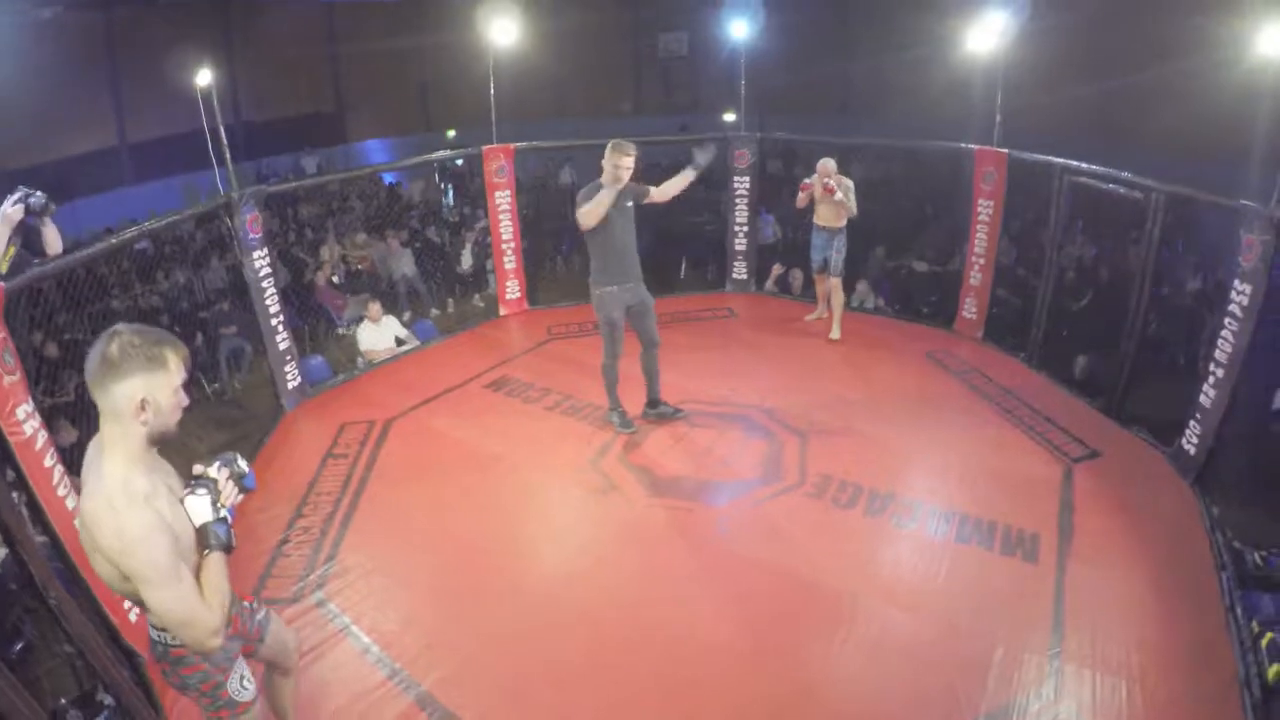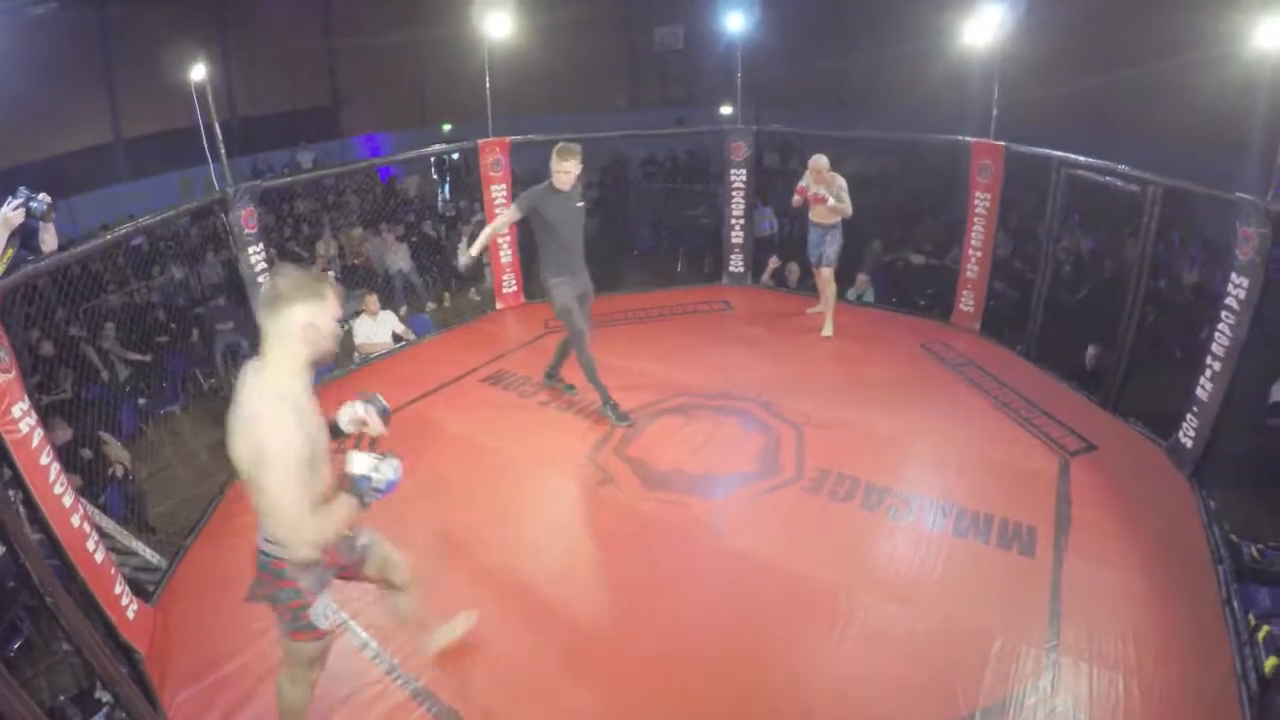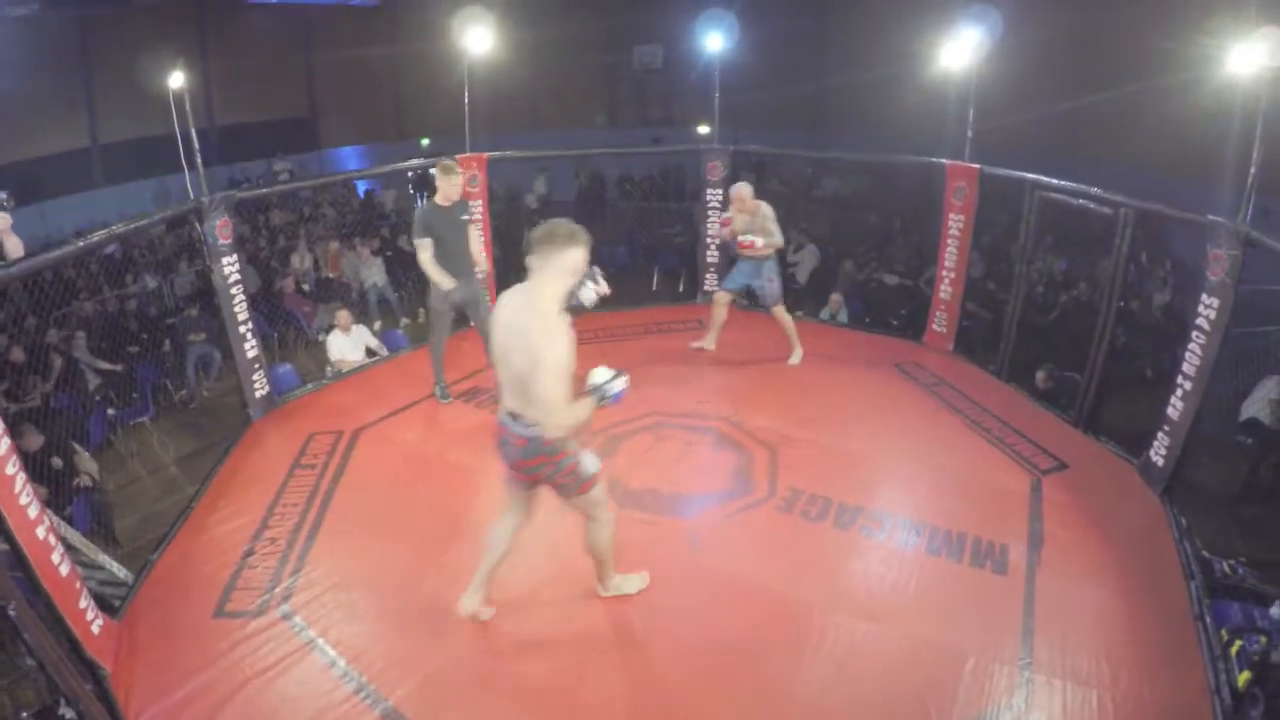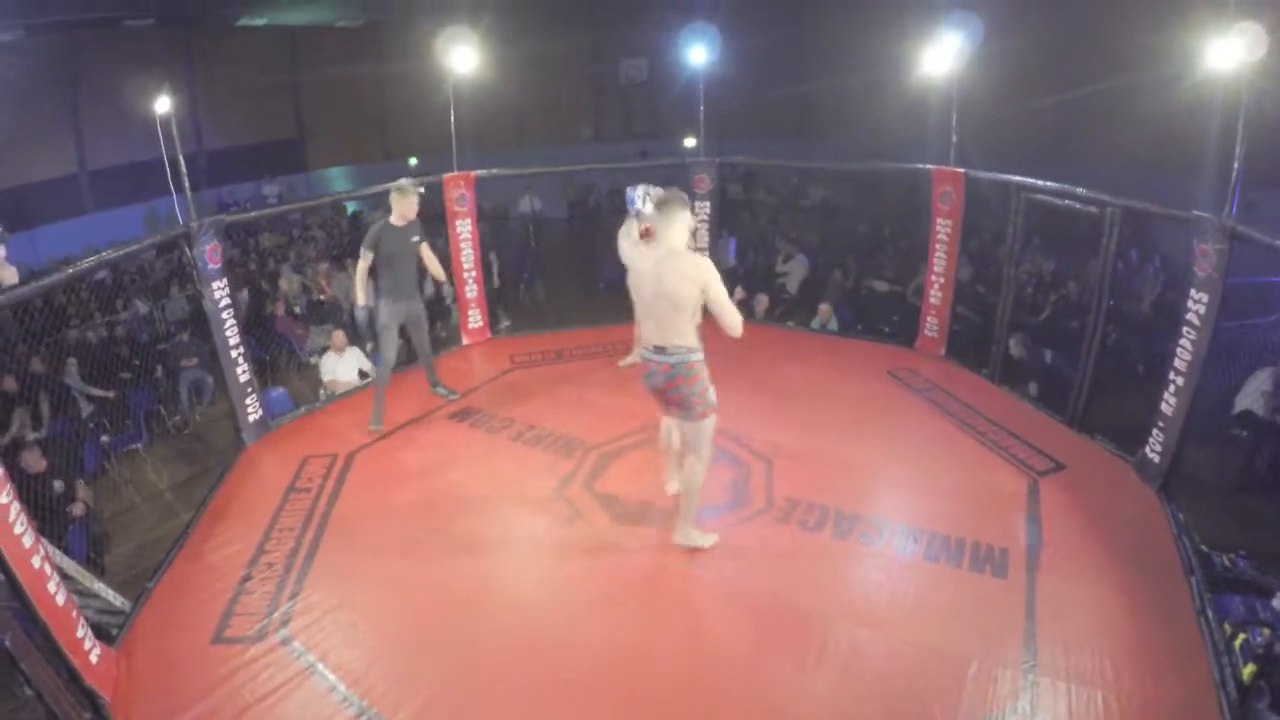
dt=0.7s
person 1, frame 1
left shoulder: (111, 445)
right shoulder: (127, 521)
right elbow: (207, 629)
left wrist: (207, 490)
right wrist: (215, 529)
left hip: (200, 605)
right hip: (195, 647)
left knee: (284, 650)
person 1, frame 2
left shoulder: (265, 372)
right shoulder: (273, 424)
right elbow: (302, 542)
left wrist: (337, 425)
right wrist: (360, 490)
left hip: (322, 542)
right hip: (294, 567)
left knee: (399, 567)
right knee: (304, 668)
left ankle: (427, 638)
person 1, frame 3
left shoulder: (511, 298)
right shoulder: (552, 336)
right elbow: (557, 424)
left wrist: (580, 300)
right wrist: (598, 396)
left hip: (509, 432)
right hip: (546, 445)
left knee: (514, 515)
right knee: (601, 511)
left ankle: (474, 595)
right ankle: (608, 581)
person 1, frame 4
left shoulder: (637, 259)
right shoulder: (698, 267)
right elbow: (735, 328)
right wrist: (722, 300)
left hip: (651, 364)
right hip: (685, 368)
left knee: (670, 415)
right knee: (700, 451)
left ankle: (674, 477)
right ankle: (686, 528)
person 2, frame 1
left shoulder: (629, 189)
right shoulder: (589, 194)
left elbow: (662, 193)
right elbow: (586, 221)
left wrist: (694, 169)
right wrist: (610, 187)
left hip: (635, 283)
right hip: (606, 288)
left knee: (652, 343)
right knee: (613, 352)
left ankle: (654, 404)
right ankle: (615, 410)
person 2, frame 2
left shoulder: (577, 190)
right shoulder: (536, 196)
right elbow: (501, 222)
right wrist: (473, 252)
left hip: (581, 274)
right hip: (558, 280)
left knee: (576, 334)
right knee: (582, 338)
left ankle: (552, 373)
right ankle: (607, 401)
person 2, frame 3
left shoulder: (462, 207)
right shoulder: (424, 216)
right elbow: (425, 258)
left wrist: (482, 269)
right wrist: (449, 285)
left hip: (470, 280)
right hip: (442, 286)
left knee: (490, 332)
right knee: (439, 338)
right ankle: (439, 383)
person 2, frame 4
left shoulder: (415, 227)
right shoulder: (378, 232)
left elbow: (426, 255)
right elbow: (362, 267)
left wrist: (443, 281)
right wrist: (361, 303)
left hip: (414, 300)
right hip: (389, 303)
left knee: (424, 347)
right knee: (387, 359)
left ankle: (435, 384)
right ankle: (377, 411)
